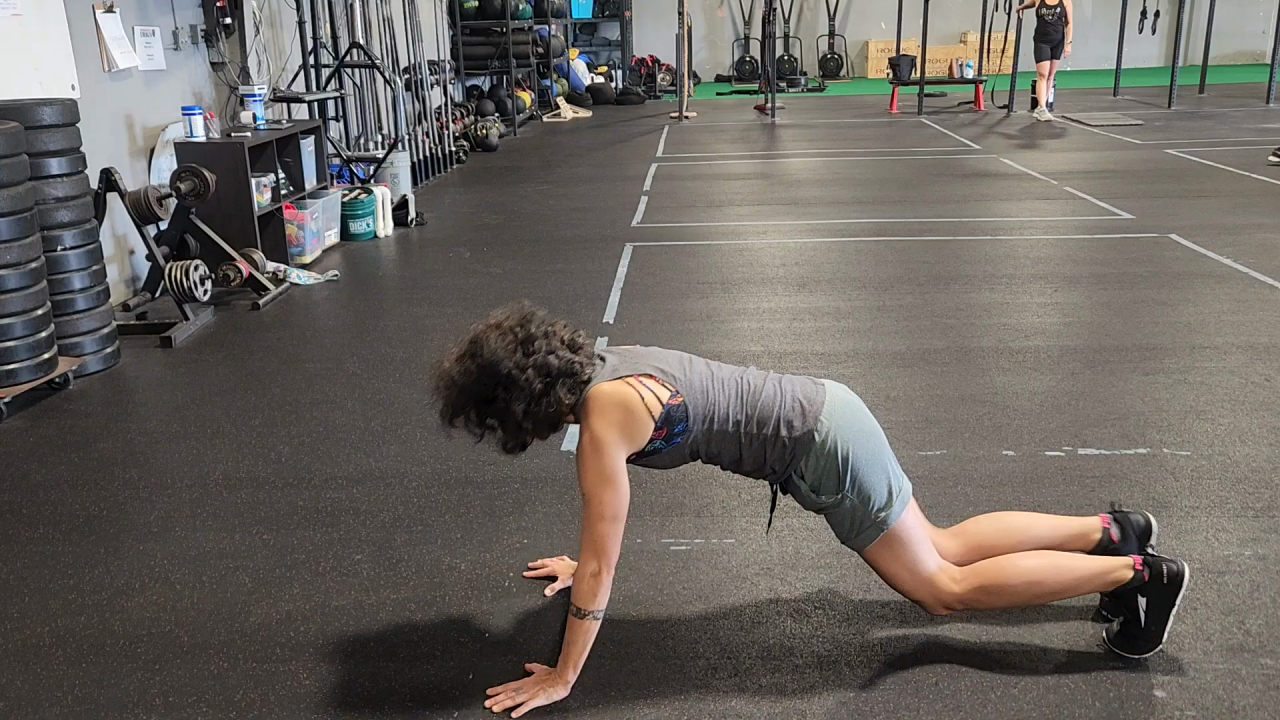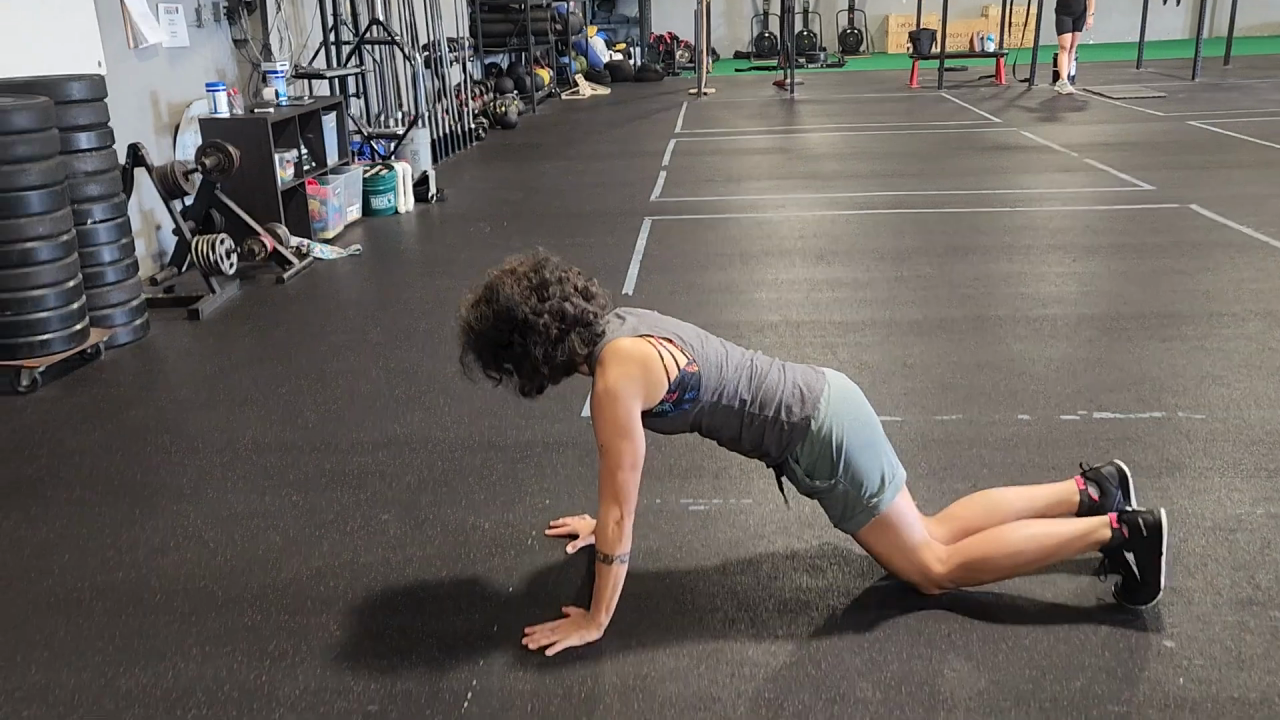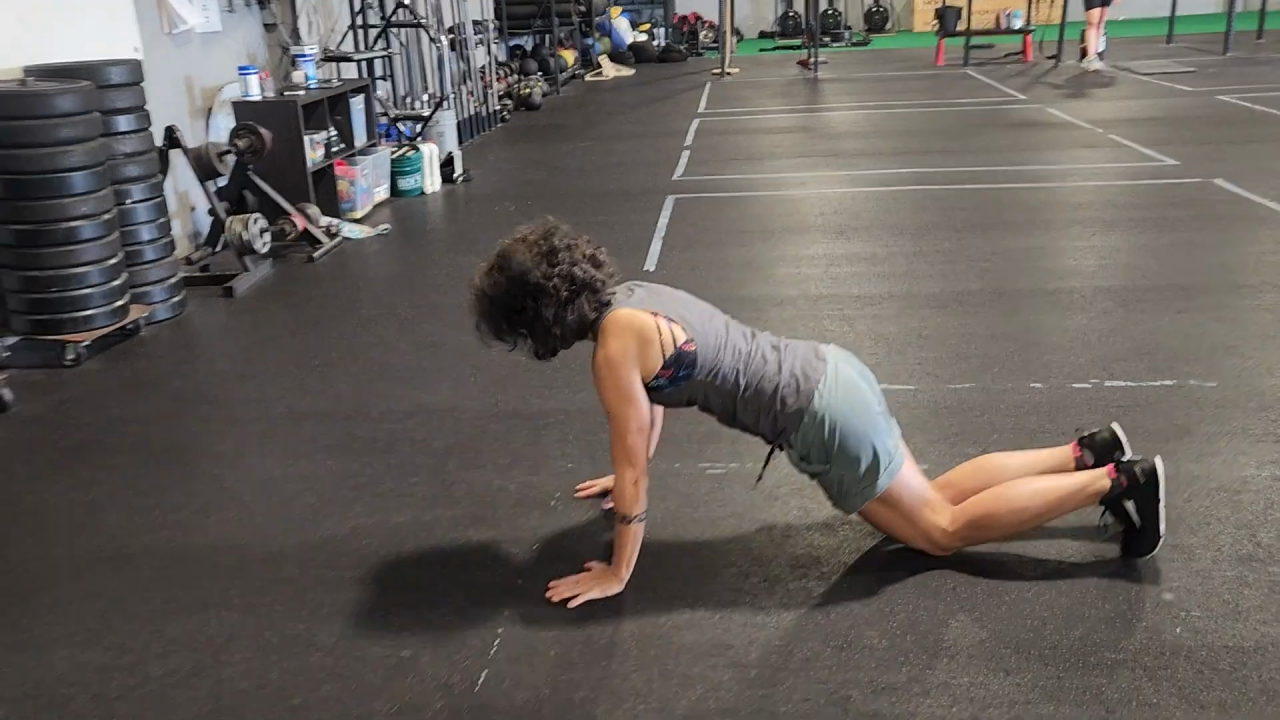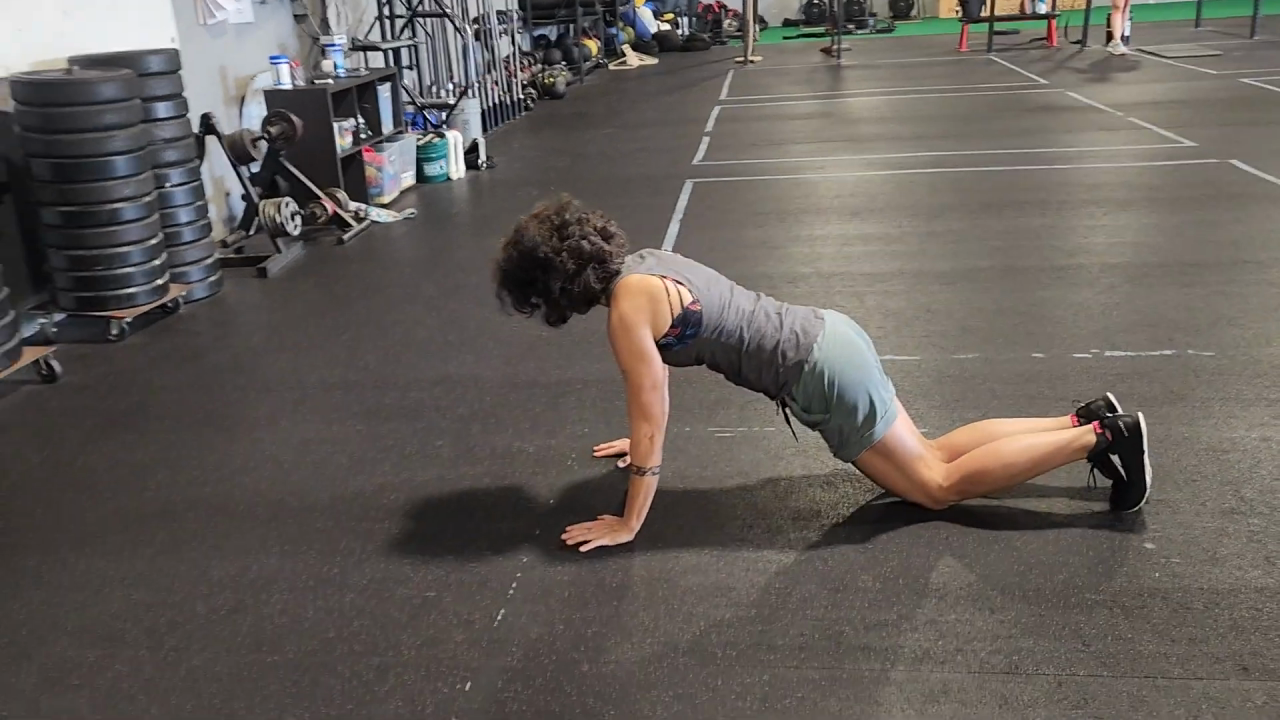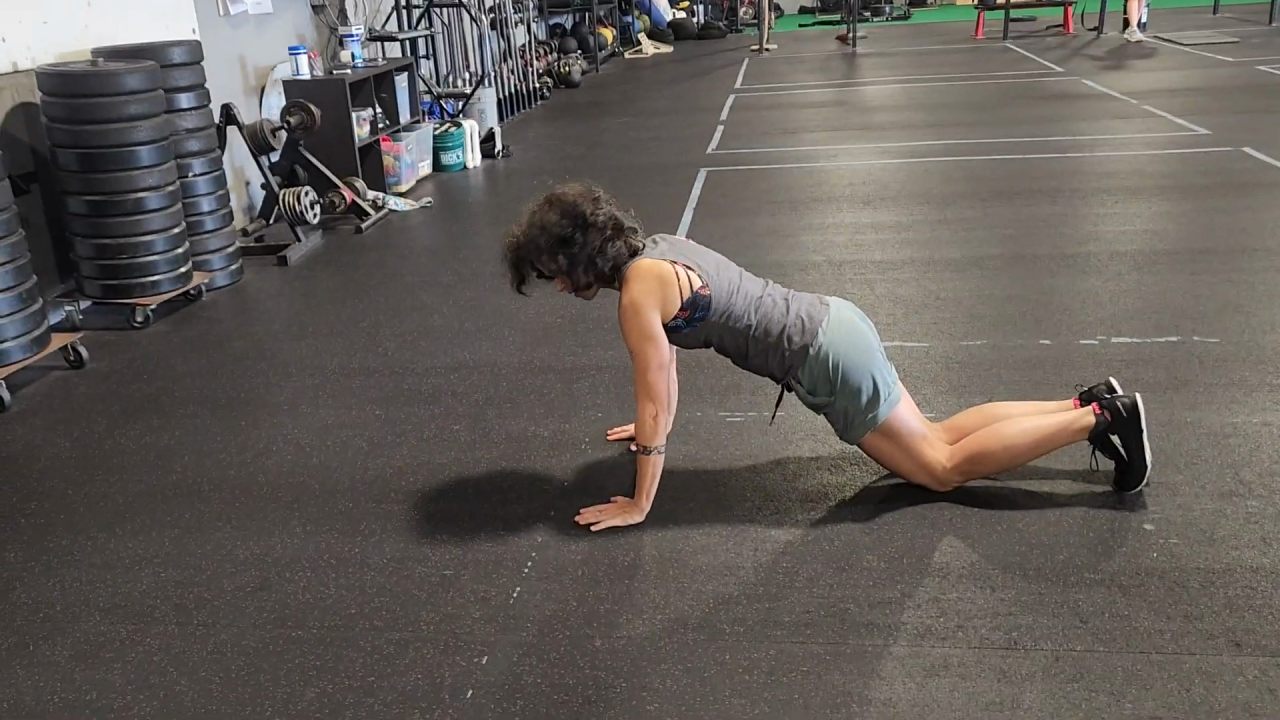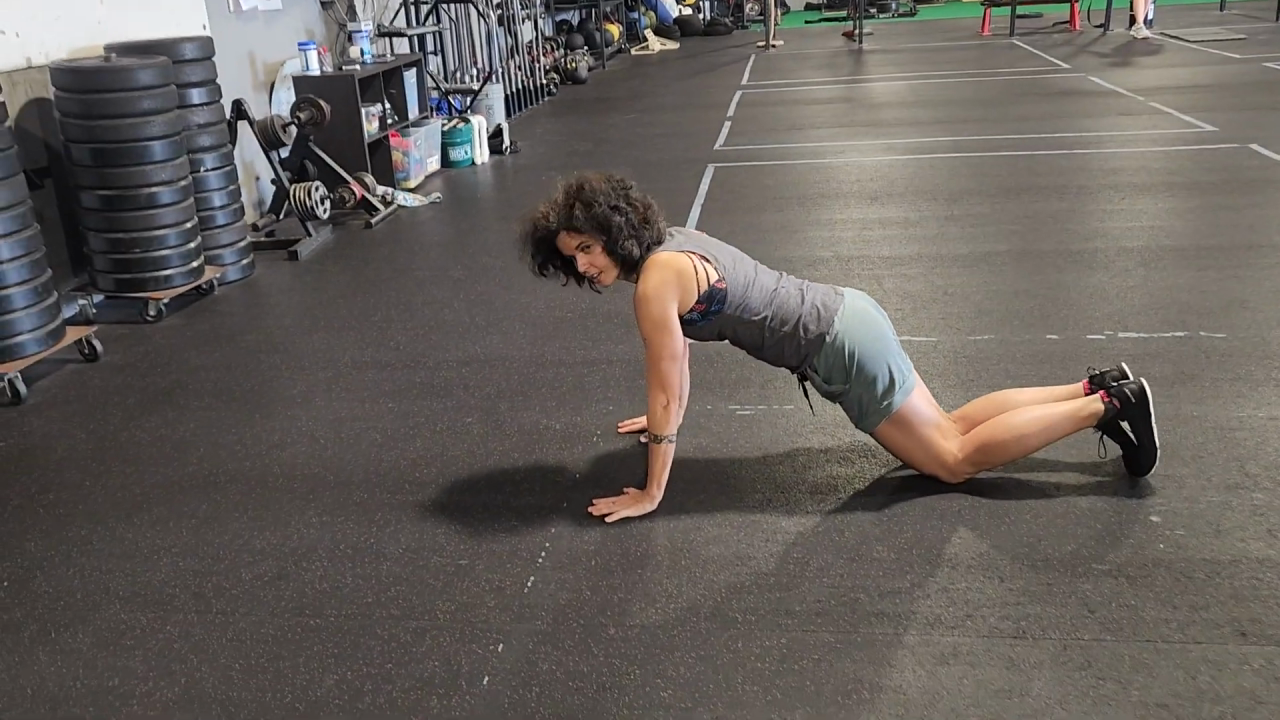
dt=0.3s
person 1, frame 1
left shoulder: (603, 418)
right shoulder: (595, 368)
left elbow: (600, 565)
right wrist: (585, 564)
left hip: (824, 444)
right hip: (820, 412)
left knee: (942, 584)
right knee: (938, 547)
left ankle: (1136, 573)
right ankle: (1106, 531)
person 1, frame 2
left shoulder: (616, 371)
right shoulder: (613, 326)
left elbow: (620, 510)
left wrist: (594, 621)
right wrist: (603, 524)
left hip: (823, 434)
right hip: (820, 401)
left knee: (936, 570)
right knee: (929, 537)
left ankle: (1119, 530)
right ankle: (1088, 491)
person 1, frame 3
left shoulder: (615, 342)
right shoulder: (631, 297)
left elbow: (633, 472)
right elbow: (654, 399)
left wrist: (615, 576)
right wrist: (630, 481)
left hip: (824, 417)
right hip: (828, 372)
left knee: (945, 531)
right knee: (933, 496)
left ankle: (1116, 480)
right ankle: (1085, 453)
person 1, frame 4
left shoulder: (626, 305)
right shoulder: (640, 265)
left elbow: (650, 424)
right elbow: (664, 363)
left wrist: (628, 524)
right wrist: (643, 442)
left hip: (822, 373)
right hip: (827, 337)
left knee: (939, 486)
right knee: (927, 456)
left ankle: (1101, 437)
right ankle: (1083, 421)
person 1, frame 5
left shoulder: (638, 288)
right shoulder: (653, 248)
left elbow: (652, 405)
right elbow: (668, 356)
left wrist: (638, 506)
right wrist: (656, 426)
left hip: (827, 358)
right hip: (830, 326)
left knee: (943, 468)
right knee: (933, 438)
left ankle: (1101, 420)
right ankle: (1086, 404)
person 1, frame 6
left shoulder: (655, 280)
right shoulder: (668, 243)
left elbow: (665, 396)
right elbow: (679, 354)
left wrist: (651, 496)
right wrist: (666, 416)
left hip: (841, 347)
right hip: (845, 316)
left knee: (955, 459)
right knee: (947, 428)
left ankle: (1106, 406)
right ankle: (1097, 389)
